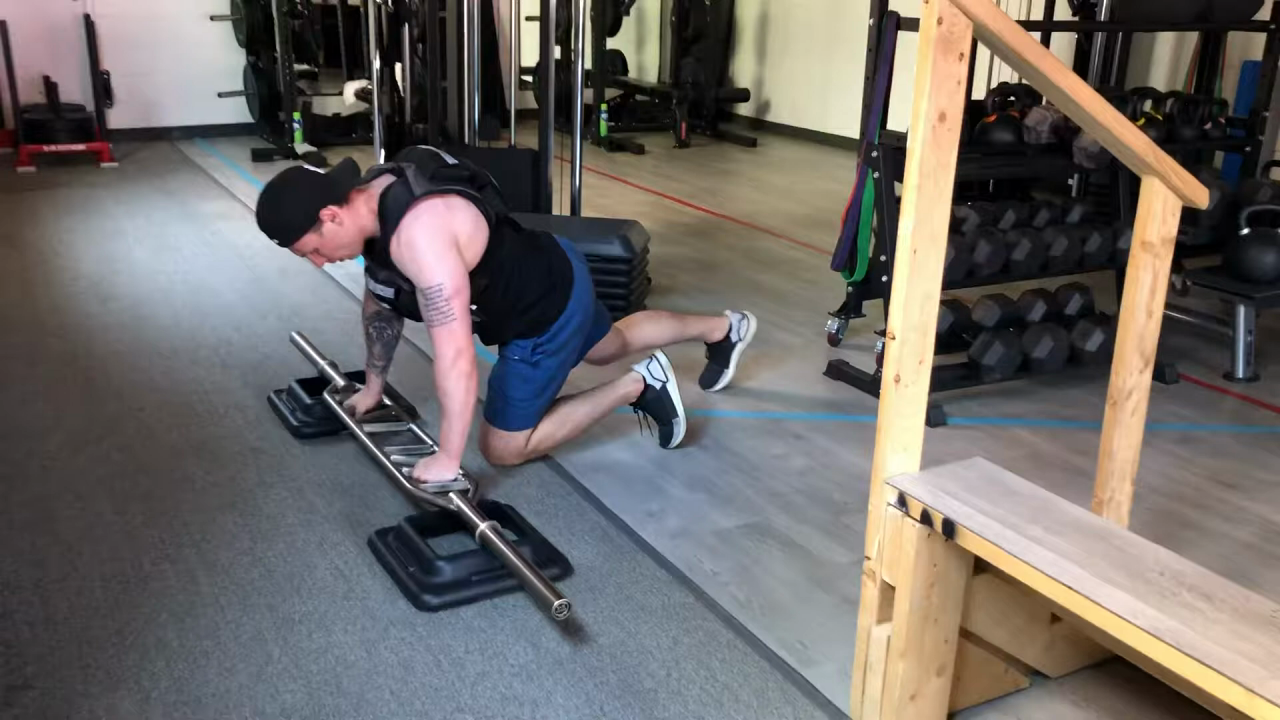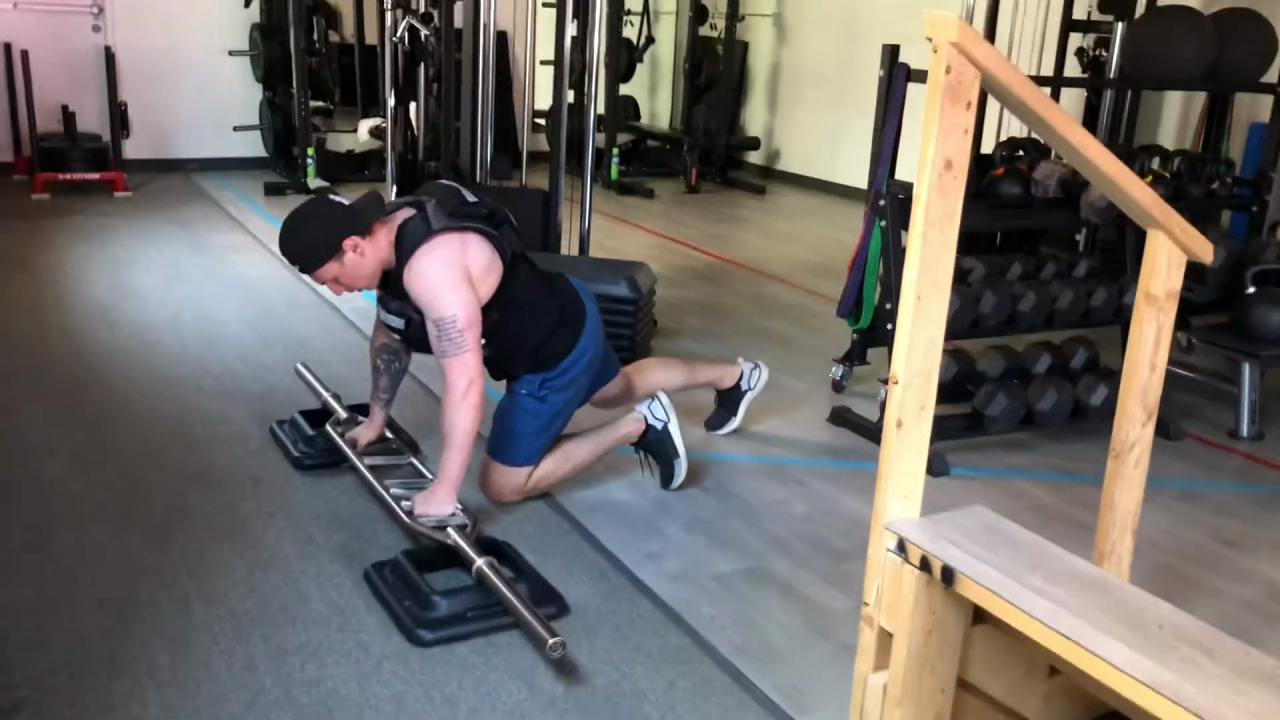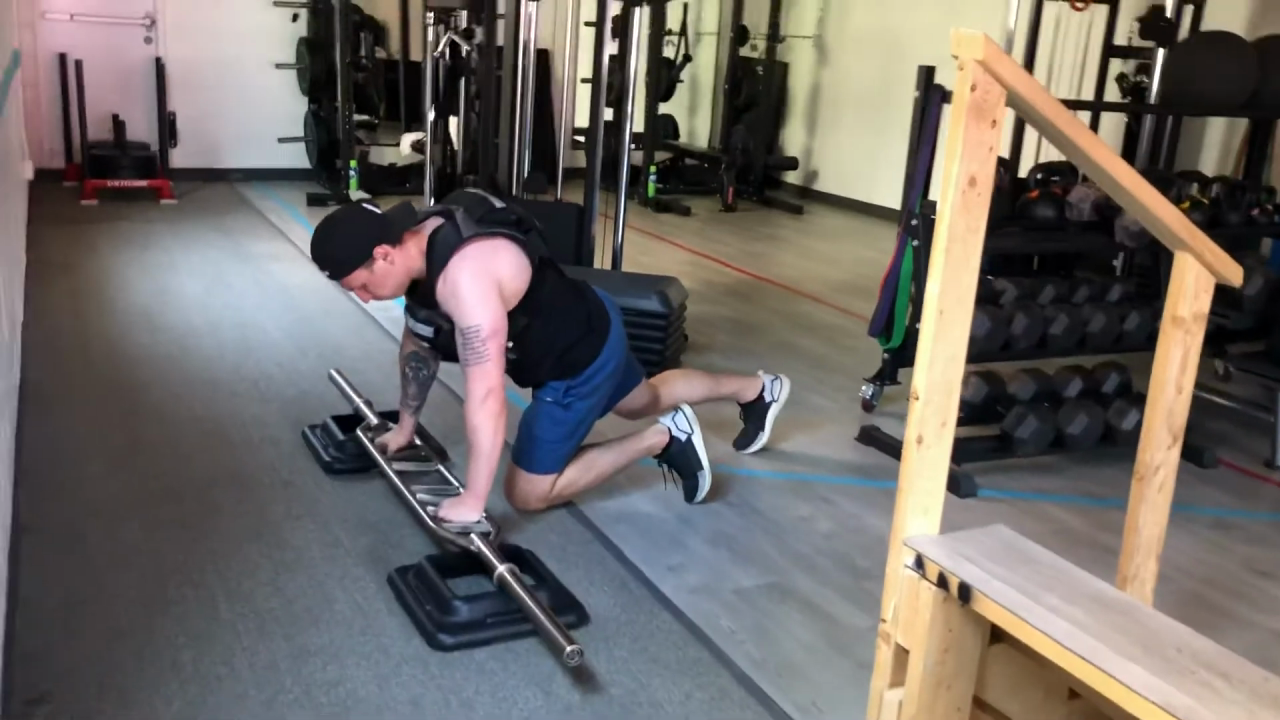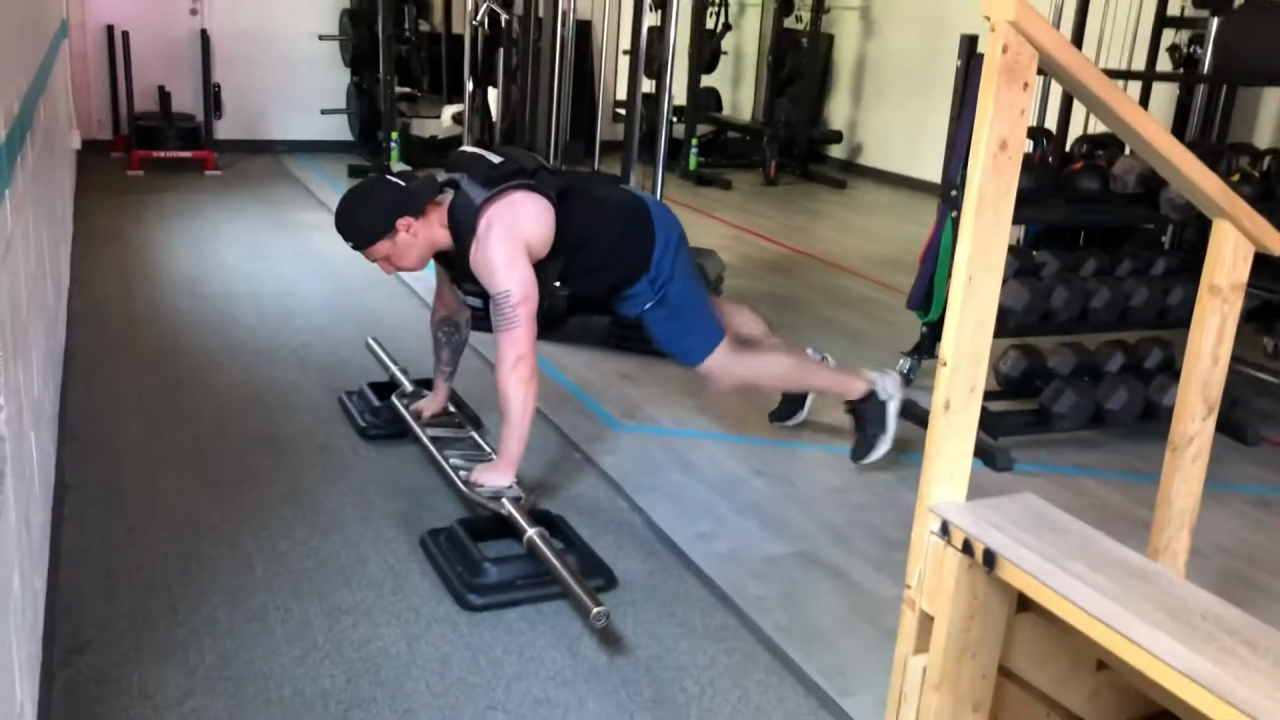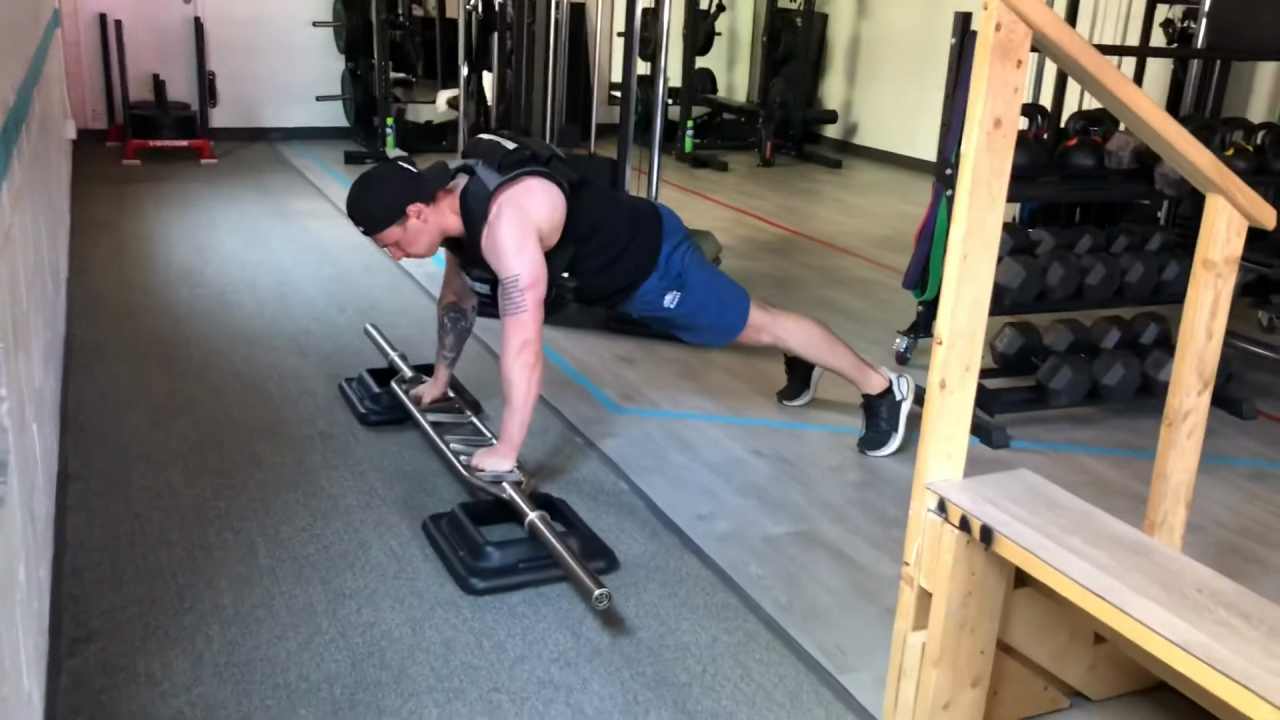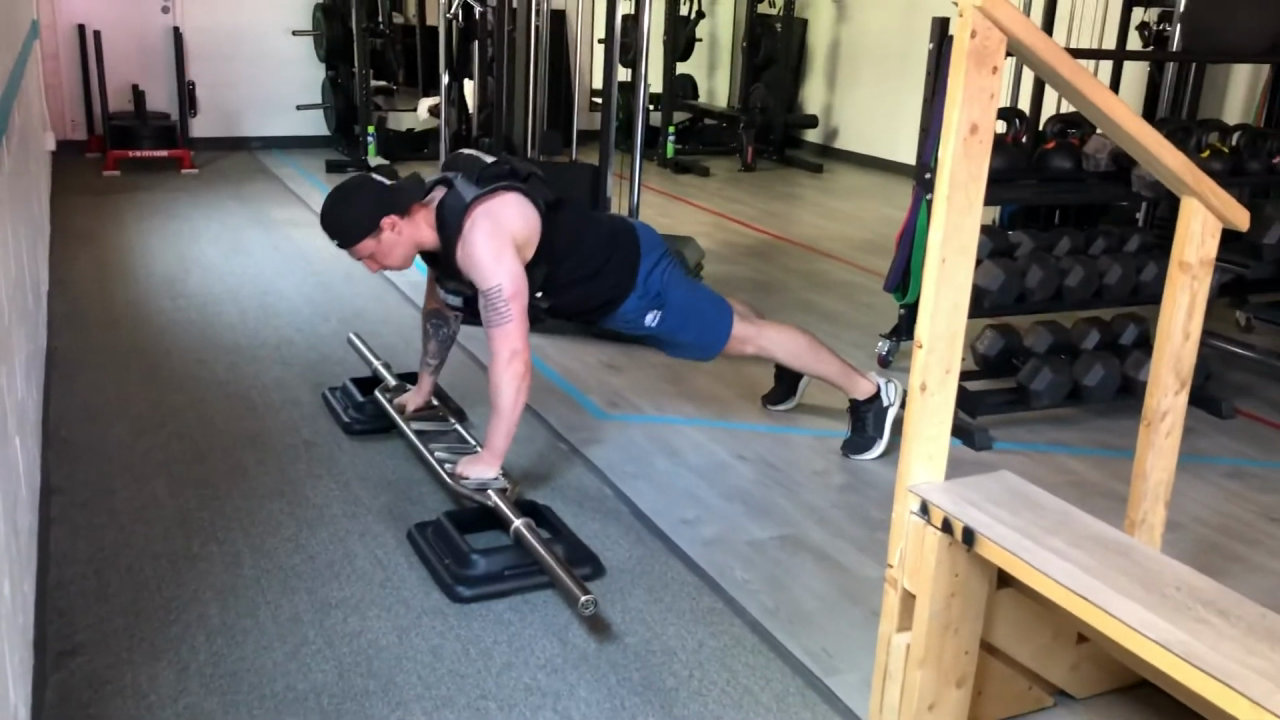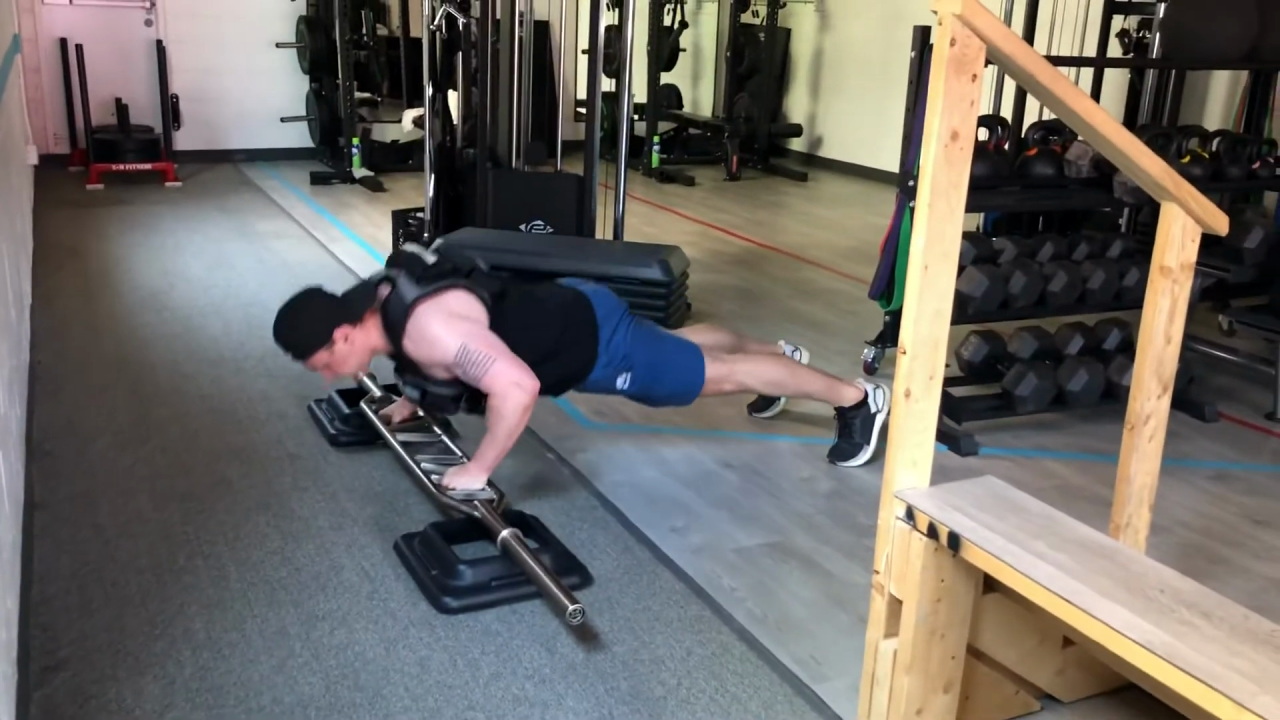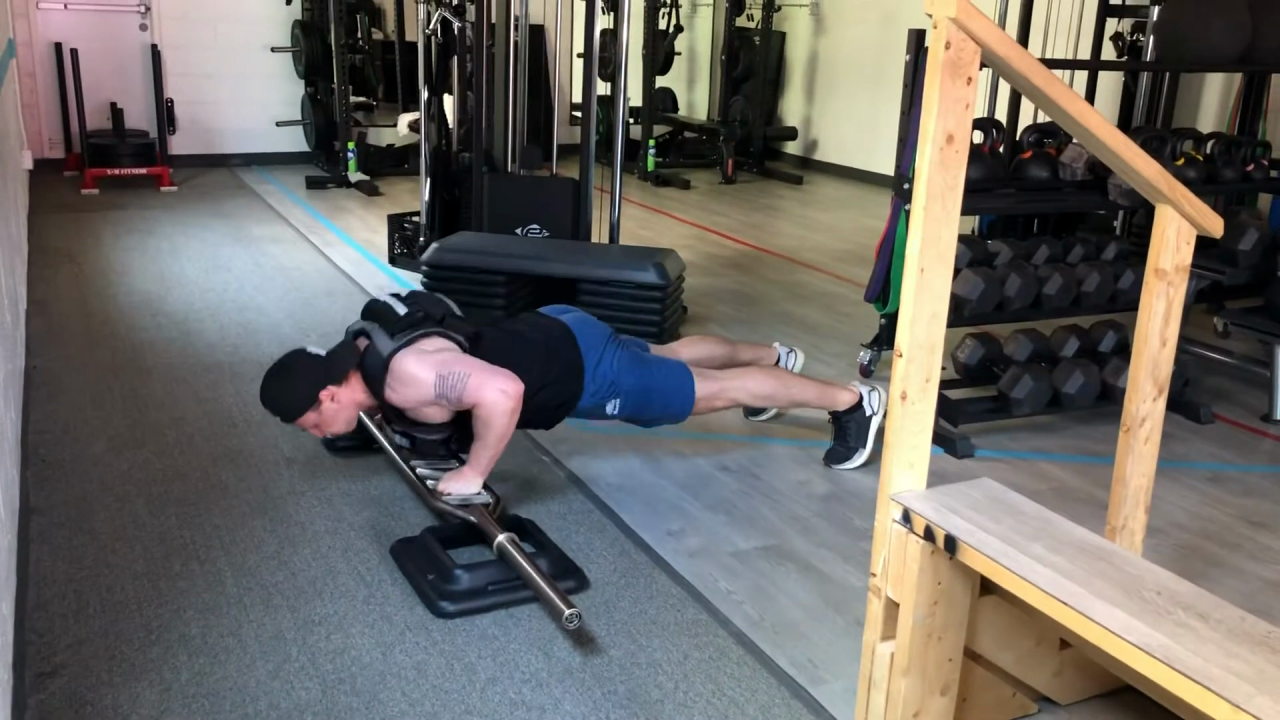
dt=0.4s
person 1, frame 1
left shoulder: (416, 231)
right shoulder: (372, 199)
left elbow: (455, 353)
right elbow: (381, 298)
left wrist: (447, 460)
right wrist: (373, 386)
left hip: (548, 308)
right hip: (550, 276)
left knee: (503, 448)
right knee: (611, 345)
left ankle: (638, 386)
right ankle: (724, 329)
person 1, frame 2
left shoulder: (430, 264)
right shoulder: (392, 233)
left elbow: (466, 384)
right elbow: (391, 332)
left wrist: (443, 492)
right wrist: (376, 417)
left hip: (557, 348)
right hip: (561, 319)
left knee: (503, 485)
right knee: (618, 389)
left ankle: (639, 427)
right ankle: (734, 375)
person 1, frame 3
left shoulder: (463, 274)
right shoulder: (419, 246)
left elbow: (487, 394)
right elbow: (418, 342)
left wrist: (472, 502)
right wrist: (406, 424)
left hip: (580, 354)
right hip: (583, 332)
left knee: (528, 494)
right knee: (642, 402)
left ankle: (665, 439)
right ankle: (757, 389)
person 1, frame 4
left shoulder: (491, 237)
right shoulder: (443, 215)
left elbow: (517, 362)
right elbow: (450, 308)
left wrist: (505, 467)
right wrist: (440, 391)
left hip: (644, 249)
right hip: (619, 237)
left knee: (720, 369)
right knee: (711, 316)
left ankle: (866, 391)
right ankle: (805, 367)
person 1, frame 5
left shoulder: (503, 222)
right shoulder: (454, 204)
left elbow: (523, 348)
right elbow: (458, 295)
left wrist: (505, 451)
right wrist: (440, 377)
left hip: (653, 258)
right hip: (621, 263)
left knee: (756, 323)
right knee: (732, 310)
left ankle: (883, 388)
right ankle: (801, 364)
person 1, frame 6
left shoulder: (479, 237)
right shoulder: (429, 215)
left elbow: (510, 357)
right elbow: (440, 303)
left wrist: (490, 459)
right wrist: (424, 385)
left hip: (631, 276)
right hip: (602, 268)
left knee: (742, 335)
right knee: (714, 315)
left ankle: (870, 392)
right ankle: (791, 370)
person 1, frame 7
left shoulder: (421, 331)
right shoulder: (383, 299)
left elbow: (519, 386)
left wrist: (479, 468)
right wrist: (412, 395)
left hip: (596, 343)
right hip: (567, 309)
left knee: (718, 375)
right knee: (678, 341)
left ankle: (856, 397)
right ankle: (775, 348)
person 1, frame 8
left shoulder: (403, 376)
right shoulder: (363, 352)
left elbow: (504, 393)
left wrist: (472, 474)
right wrist: (403, 418)
left hip: (582, 371)
right hip: (555, 335)
left knee: (710, 391)
right knee: (669, 354)
left ankle: (851, 400)
right ankle: (771, 355)
